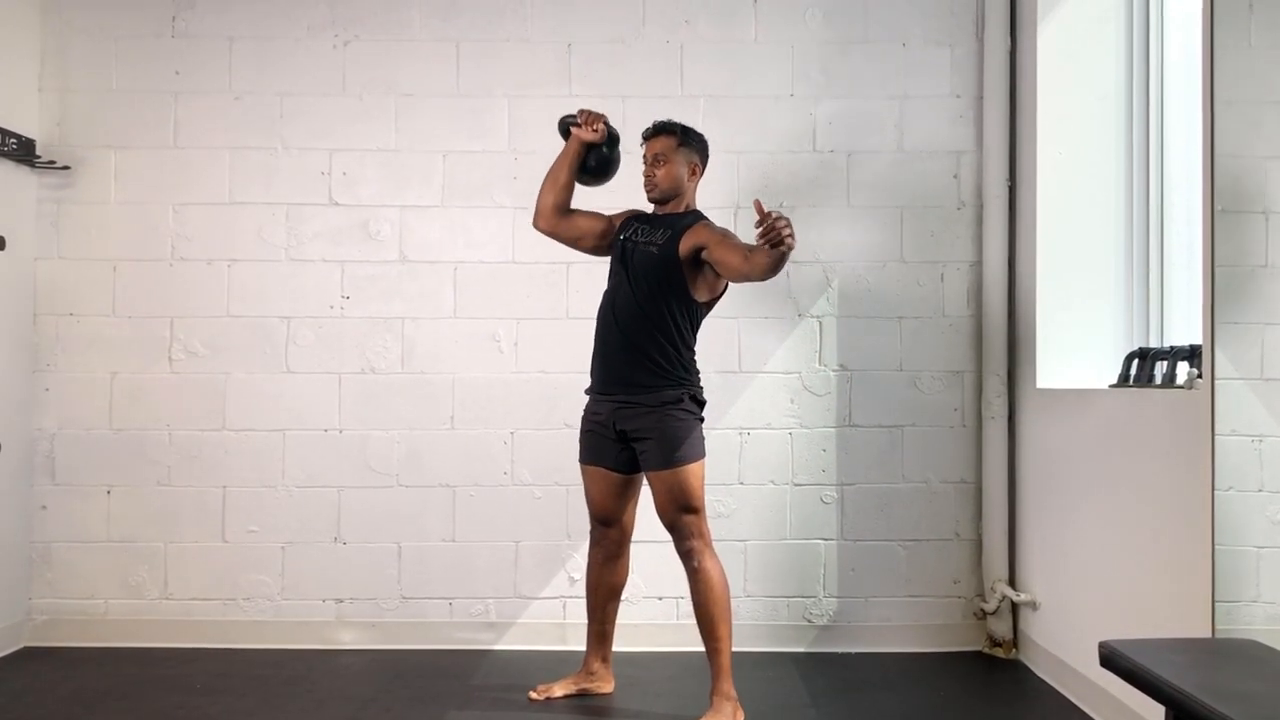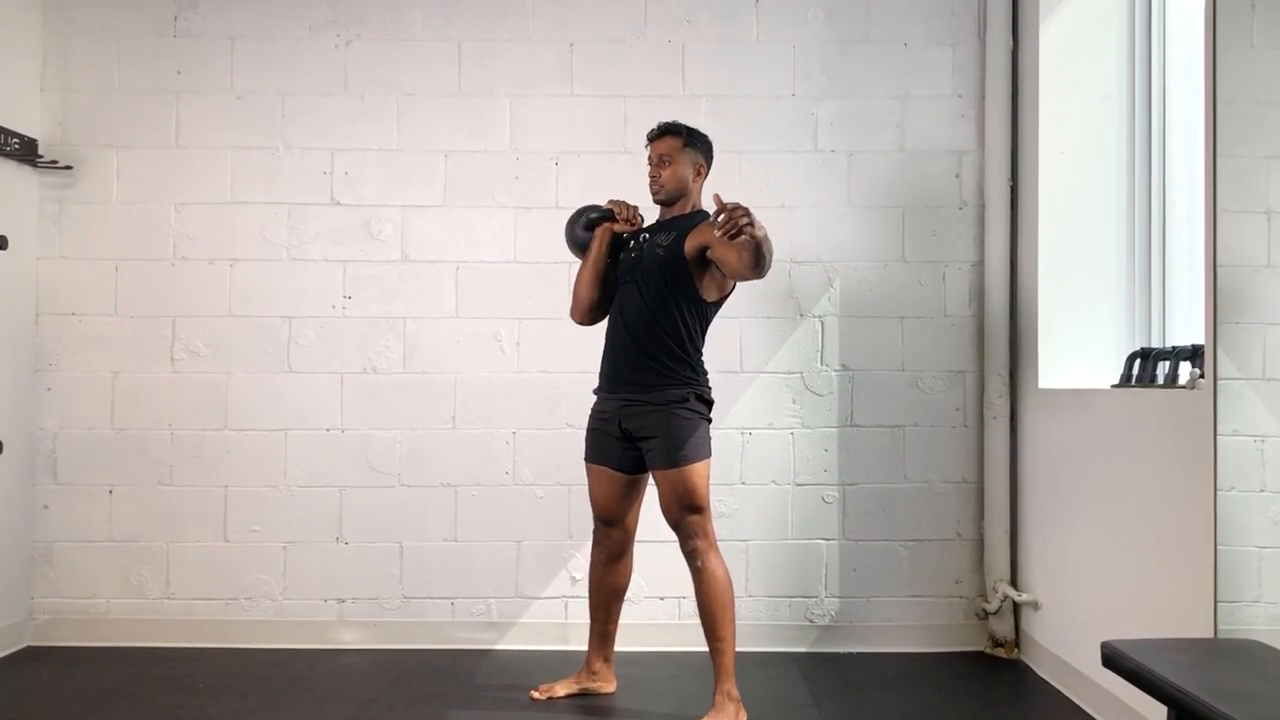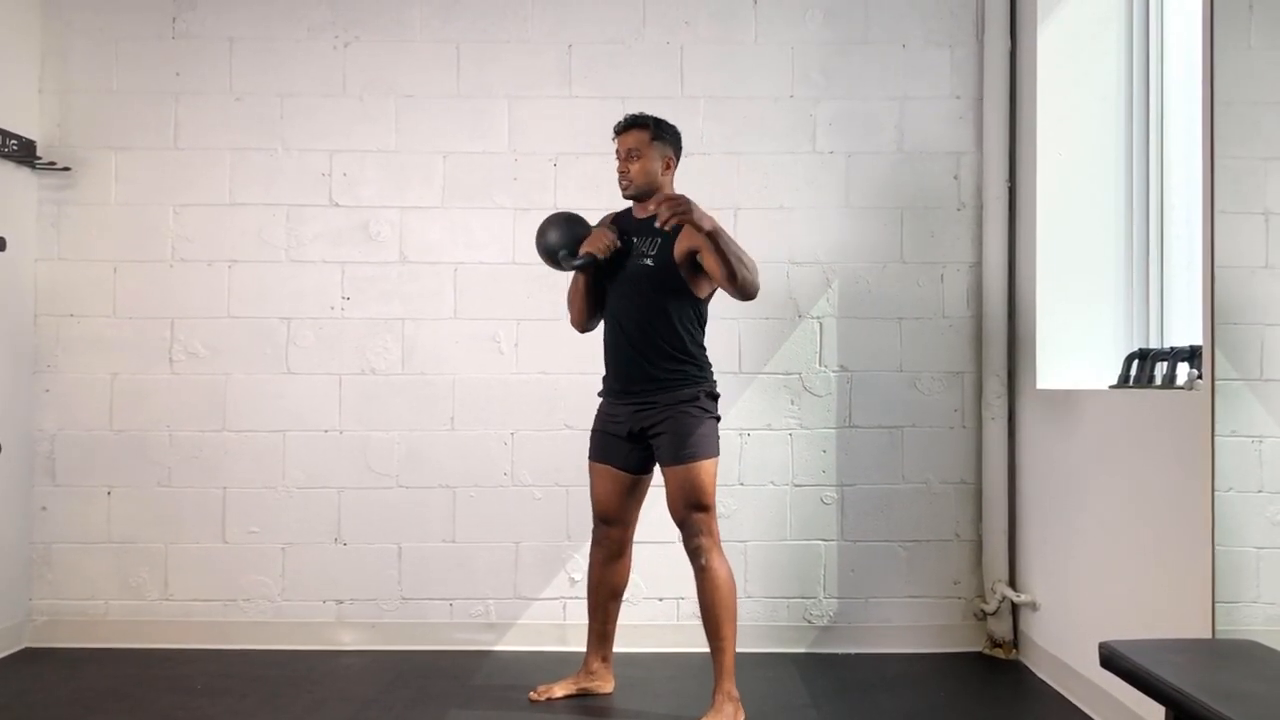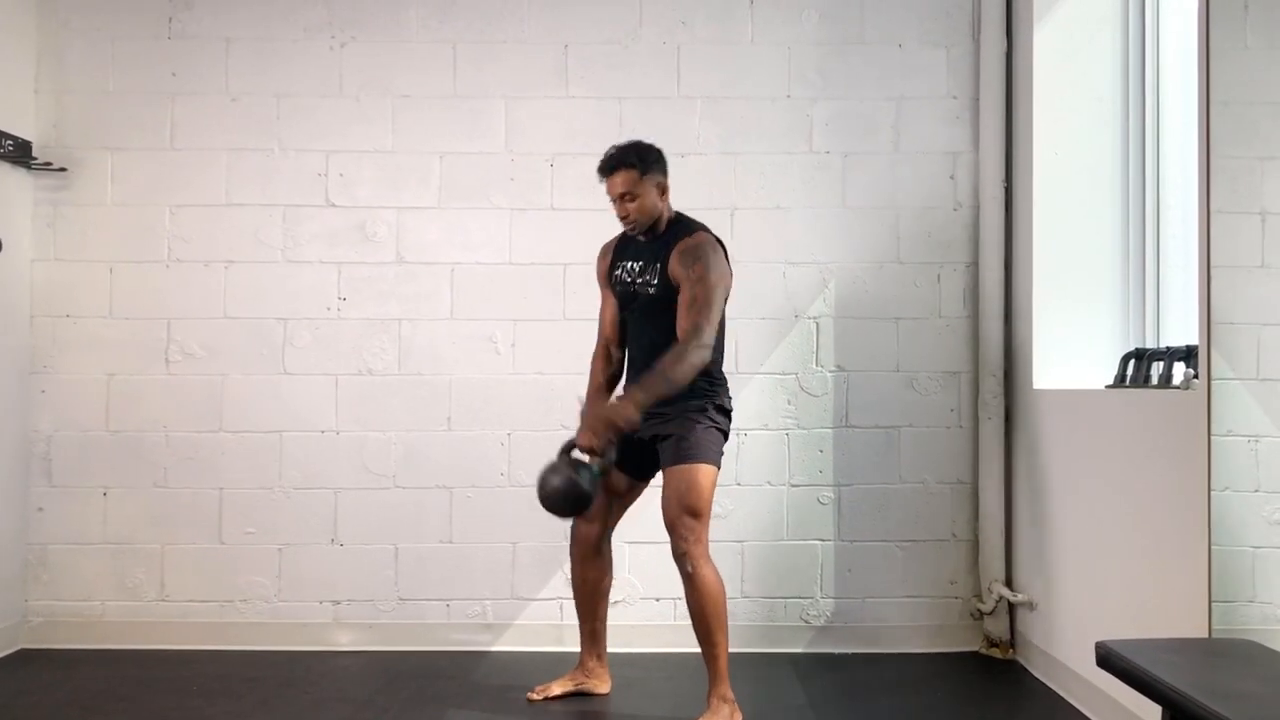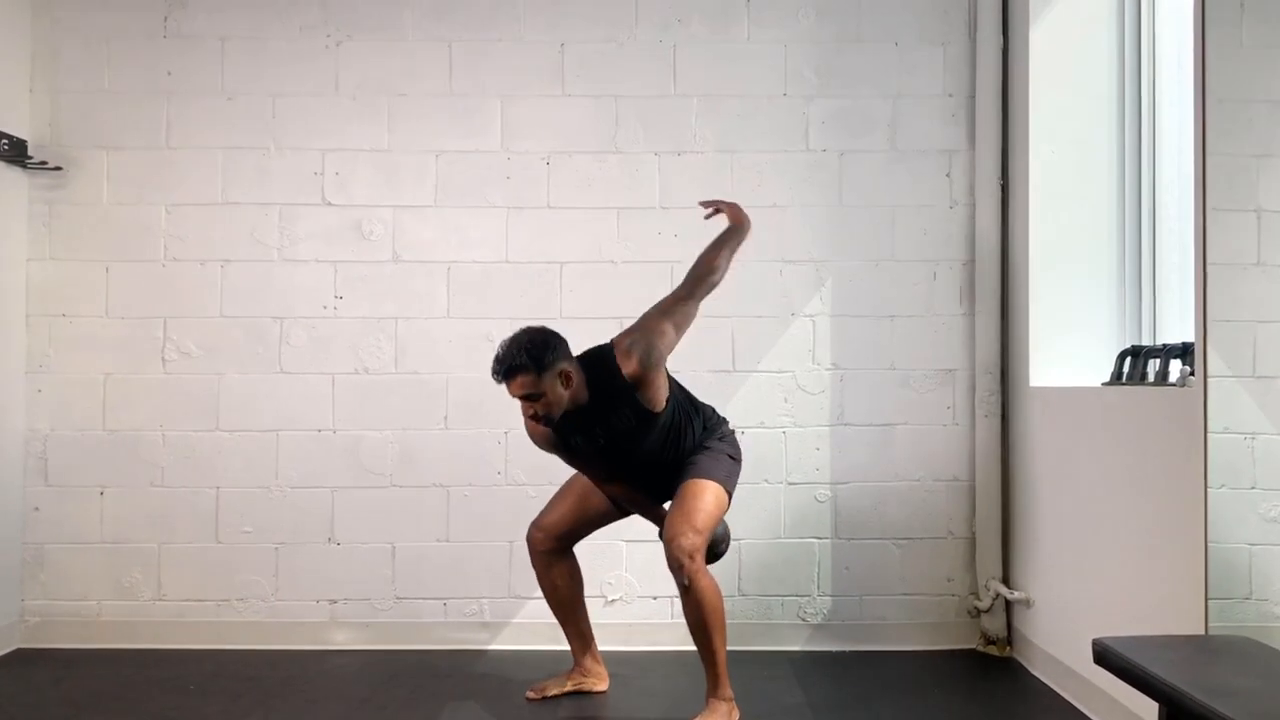
dt=0.4s
person 1, frame 1
left shoulder: (701, 235)
right shoulder: (628, 226)
left elbow: (754, 263)
right elbow: (549, 218)
left wrist: (777, 244)
right wrist: (577, 145)
left hip: (666, 406)
right hip: (605, 403)
left knee: (692, 540)
right knee: (607, 534)
right ankle: (596, 667)
person 1, frame 2
left shoulder: (708, 233)
right shoulder: (636, 239)
left elbow: (753, 265)
right elbow: (584, 311)
left wrist: (756, 233)
right wrist: (602, 238)
left hip: (673, 405)
right hip: (612, 403)
left knee: (696, 541)
right knee: (610, 535)
right ankle: (598, 667)
person 1, frame 3
left shoulder: (690, 235)
right shoulder: (611, 229)
left elbow: (747, 286)
right elbow: (583, 319)
left wrist: (711, 227)
right wrist: (585, 259)
left hip: (681, 403)
right hip: (619, 404)
left knee: (700, 541)
right knee: (608, 536)
right ankle: (597, 668)
person 1, frame 4
left shoulder: (697, 250)
right shoulder: (613, 252)
left elbow: (696, 347)
right elbow: (610, 343)
left wrist: (634, 403)
right wrist: (593, 411)
left hip: (693, 410)
right hip: (631, 411)
left knee: (688, 547)
right knee: (588, 530)
right ankle: (592, 667)
person 1, frame 5
left shoulder: (630, 364)
right shoulder: (543, 427)
left elbow: (692, 290)
right elbow: (609, 480)
left wrist: (737, 228)
right wrist: (658, 513)
left hip: (704, 449)
right hip: (636, 469)
left knee: (684, 551)
right knee: (544, 537)
right ankle: (588, 666)
